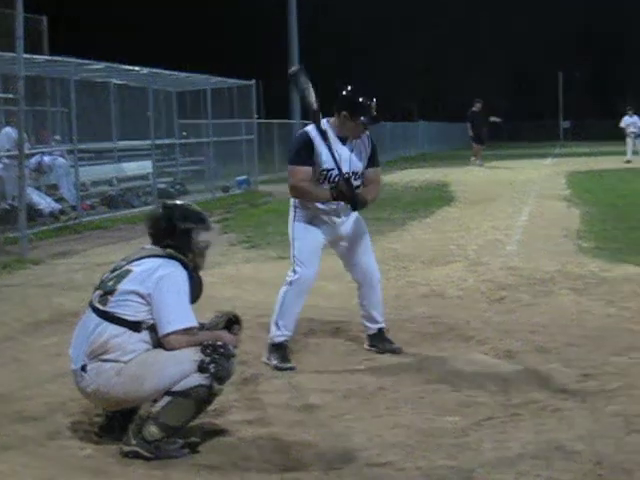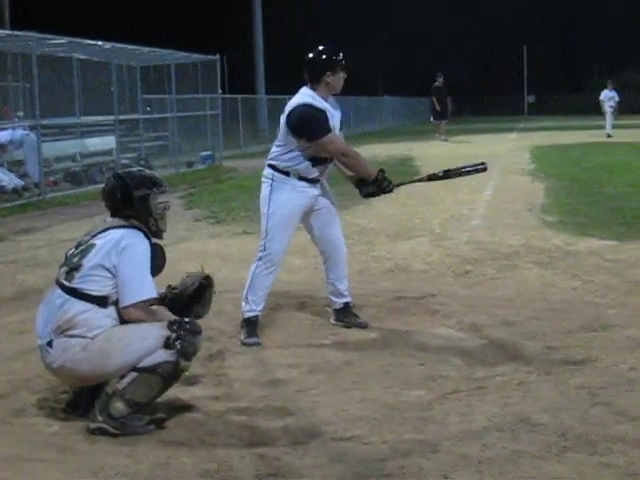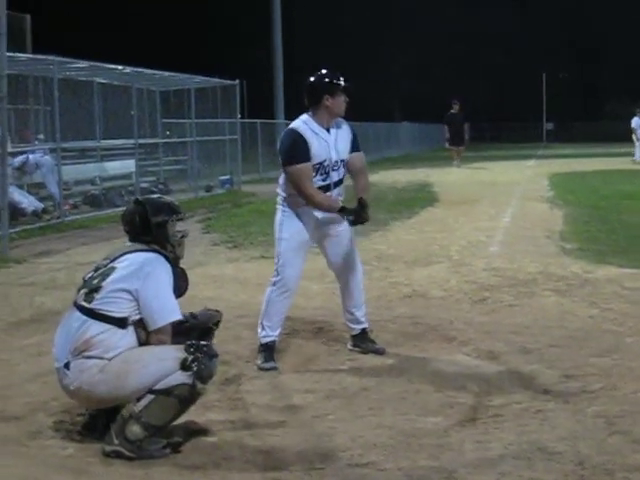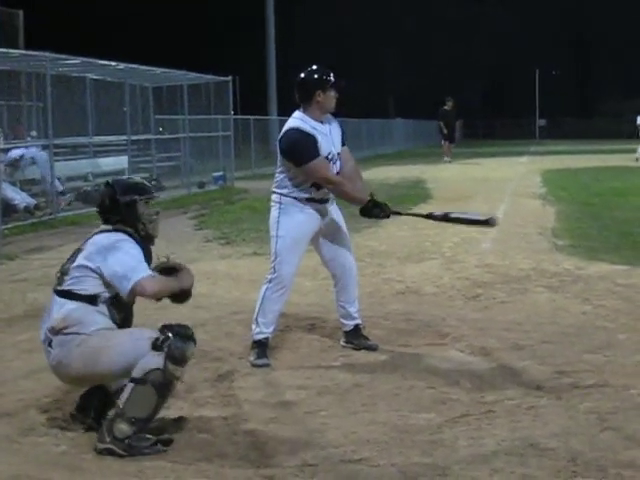
dt=0.7s
person 1, frame 1
left shoulder: (366, 142)
right shoulder: (309, 138)
left elbow: (373, 183)
right elbow: (297, 188)
left wrist: (362, 197)
right wrist: (340, 195)
left hip: (348, 216)
right hip: (310, 216)
left knee: (369, 273)
right knee: (302, 277)
left ankle: (376, 333)
right ankle: (278, 344)
person 1, frame 2
left shoulder: (328, 104)
right shoulder: (306, 109)
left elbow: (339, 151)
right elbow: (342, 152)
left wrist: (358, 181)
right wrist: (376, 176)
left hip: (316, 185)
right hip: (285, 186)
left knee: (335, 247)
right knee: (271, 253)
left ankle: (341, 308)
right ankle: (250, 318)
person 1, frame 3
left shoulder: (345, 130)
right shoulder: (296, 135)
left elbow: (358, 170)
right elbow: (304, 189)
left wrist: (362, 202)
right wrist: (343, 210)
left hip: (334, 212)
right hip: (297, 213)
left knee: (352, 270)
right knee: (285, 278)
left ankle: (359, 333)
right ankle: (267, 343)
person 1, frame 4
left shoulder: (332, 124)
right shoulder: (297, 133)
left elbow: (347, 166)
right elbow: (330, 180)
left wrist: (369, 199)
right wrist: (367, 203)
left hip: (326, 207)
right hip: (294, 209)
left knee: (346, 267)
right knee: (281, 274)
left ankle: (351, 329)
right ankle: (260, 340)
person 2, frame 1
left shoulder: (142, 260)
right shoulder: (169, 269)
right elbow: (175, 340)
left wrist: (208, 328)
right wrist: (218, 337)
right hip: (107, 376)
left knee: (190, 344)
right knee: (217, 358)
left ankle: (122, 417)
right ankle: (147, 437)
person 2, frame 2
left shoulder: (106, 233)
right shoulder: (132, 239)
right elbow: (134, 312)
right wrist: (174, 322)
left hip: (56, 347)
right hip: (74, 352)
left knee: (147, 323)
right knee: (185, 335)
left ankle: (89, 393)
right ankle: (113, 413)
person 2, frame 3
left shoulder: (122, 258)
right shoulder: (152, 262)
right elbow: (160, 337)
left wrist: (191, 322)
left hip: (72, 370)
right hip: (91, 374)
right knee: (201, 358)
left ankle: (107, 416)
right ankle: (129, 436)
person 2, frame 4
left shoulder: (106, 241)
right shoulder: (117, 242)
left elbow: (130, 292)
right elbow: (148, 287)
left wrist: (165, 281)
right wrist: (181, 280)
left hip: (68, 348)
right hip: (75, 351)
left knee: (146, 352)
right knee: (176, 341)
left ankle: (94, 405)
right ankle: (121, 433)
